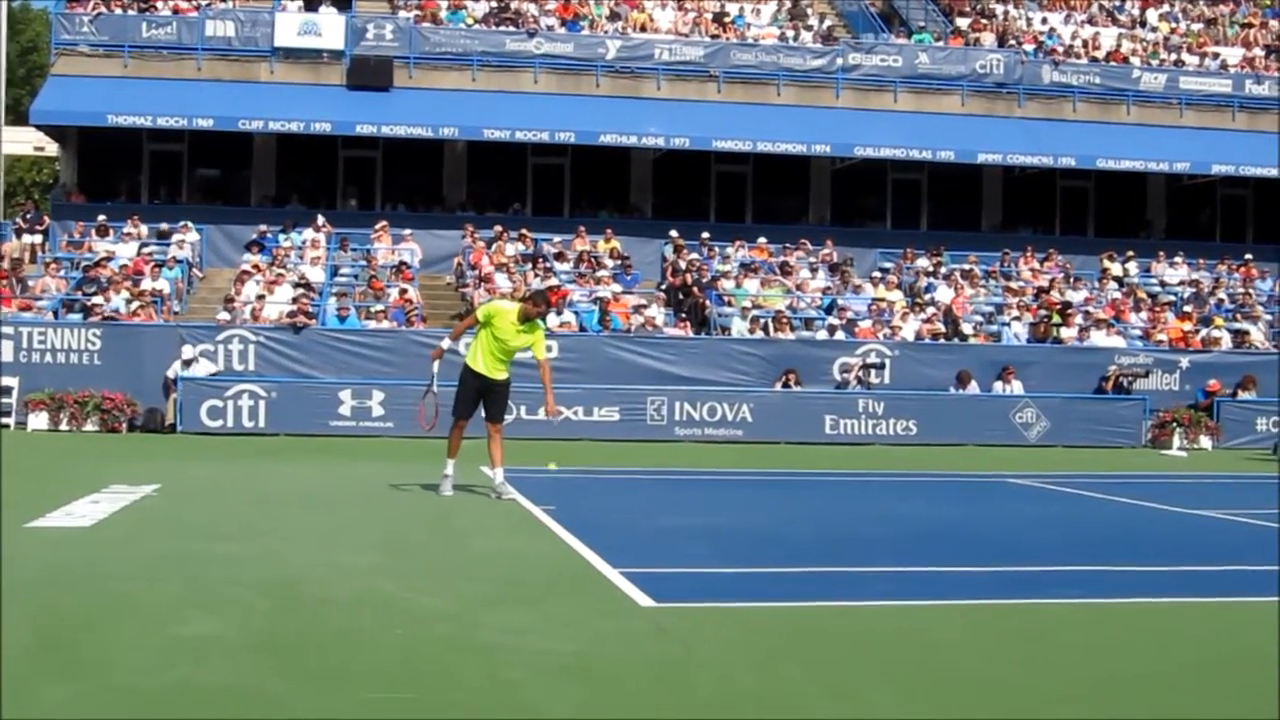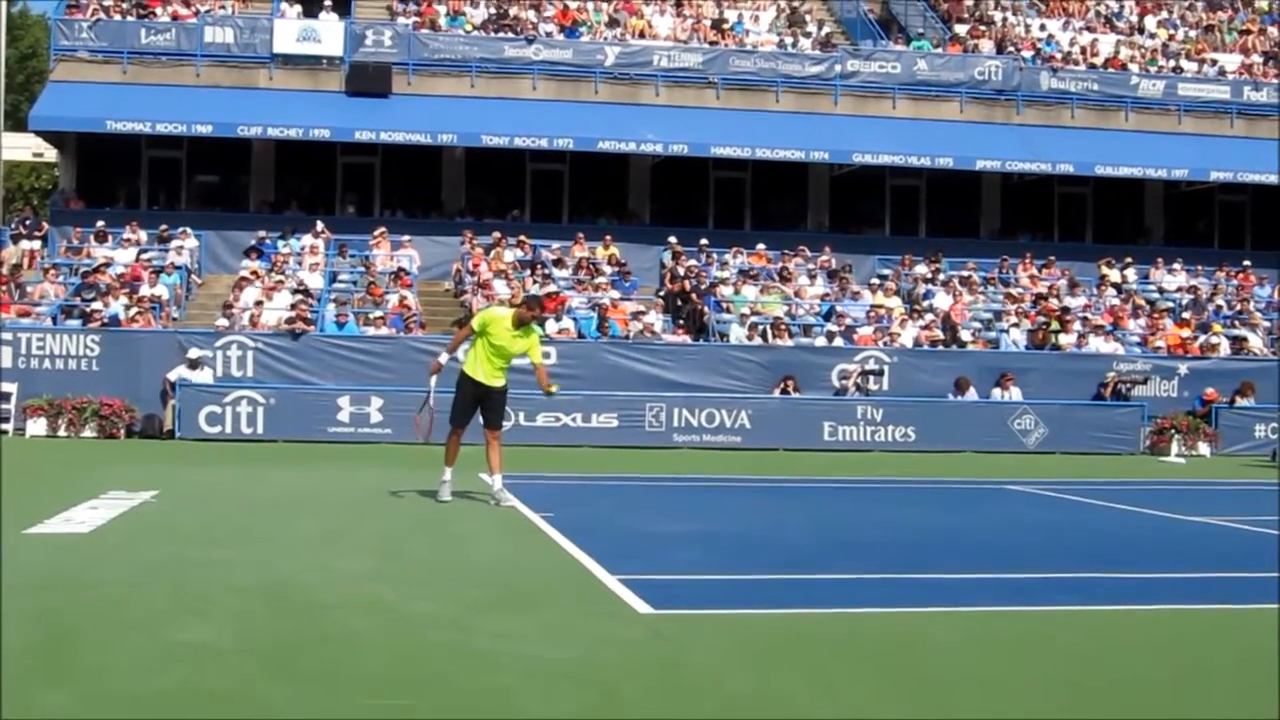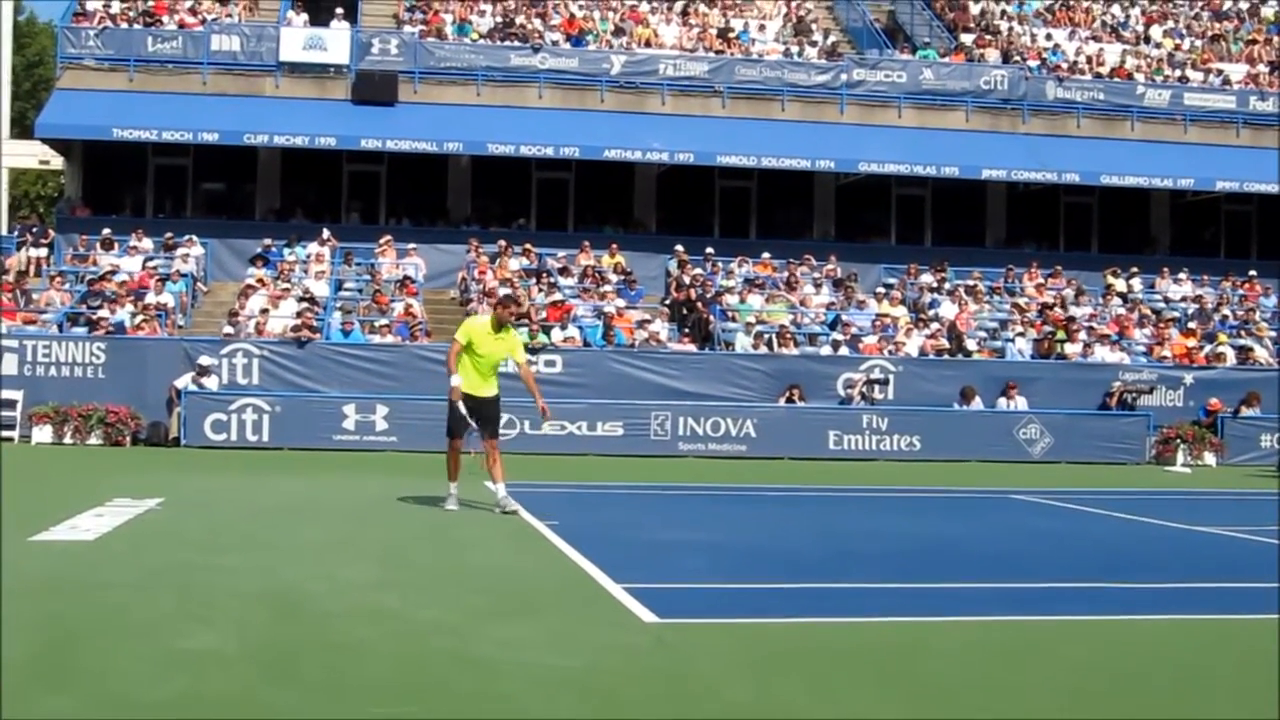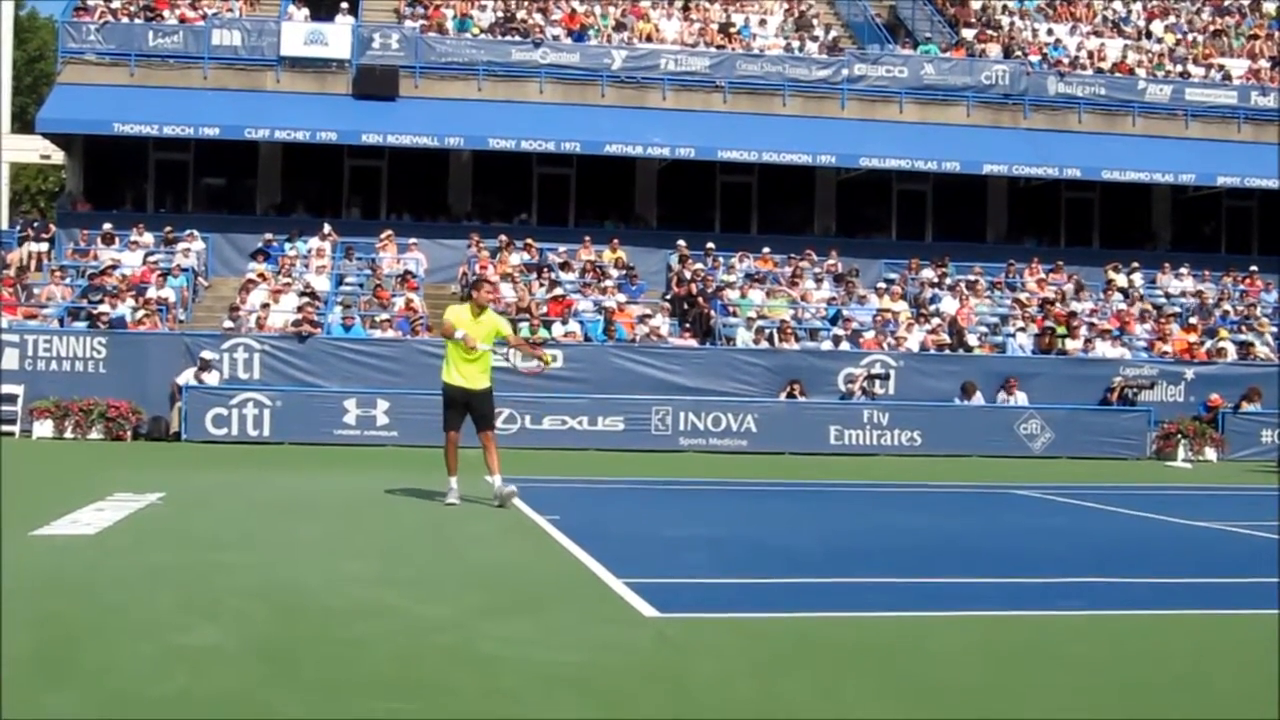
dt=0.4s
person 1, frame 1
left shoulder: (536, 331)
right shoulder: (498, 308)
left elbow: (543, 364)
right elbow: (466, 324)
left wrist: (549, 397)
right wrist: (443, 346)
left hip: (499, 379)
right hip: (473, 372)
left knee: (495, 429)
right knee: (459, 423)
left ankle: (499, 481)
right ankle: (448, 473)
person 1, frame 2
left shoulder: (531, 336)
right shoulder: (493, 315)
left elbow: (538, 366)
right elbow: (464, 333)
left wrist: (546, 385)
right wrist: (443, 358)
left hip: (496, 386)
right hip: (470, 379)
left knee: (494, 436)
right knee: (457, 430)
left ankle: (497, 488)
right ankle: (446, 479)
person 1, frame 3
left shoulder: (512, 337)
right shoulder: (472, 324)
left elbow: (524, 369)
right elbow: (452, 353)
left wrist: (538, 398)
right wrist: (455, 382)
left hip: (489, 395)
right hip: (463, 393)
left knee: (492, 445)
right knee: (455, 443)
left ankle: (502, 496)
right ankle: (452, 492)
person 1, frame 4
left shoulder: (495, 319)
right shoulder: (454, 311)
left elbow: (514, 340)
right elbow: (446, 330)
left wrist: (537, 351)
right wrist: (462, 335)
left hip: (481, 387)
right hip: (454, 385)
left knee: (488, 437)
right knee: (452, 436)
left ankle: (498, 487)
right ankle: (453, 487)
